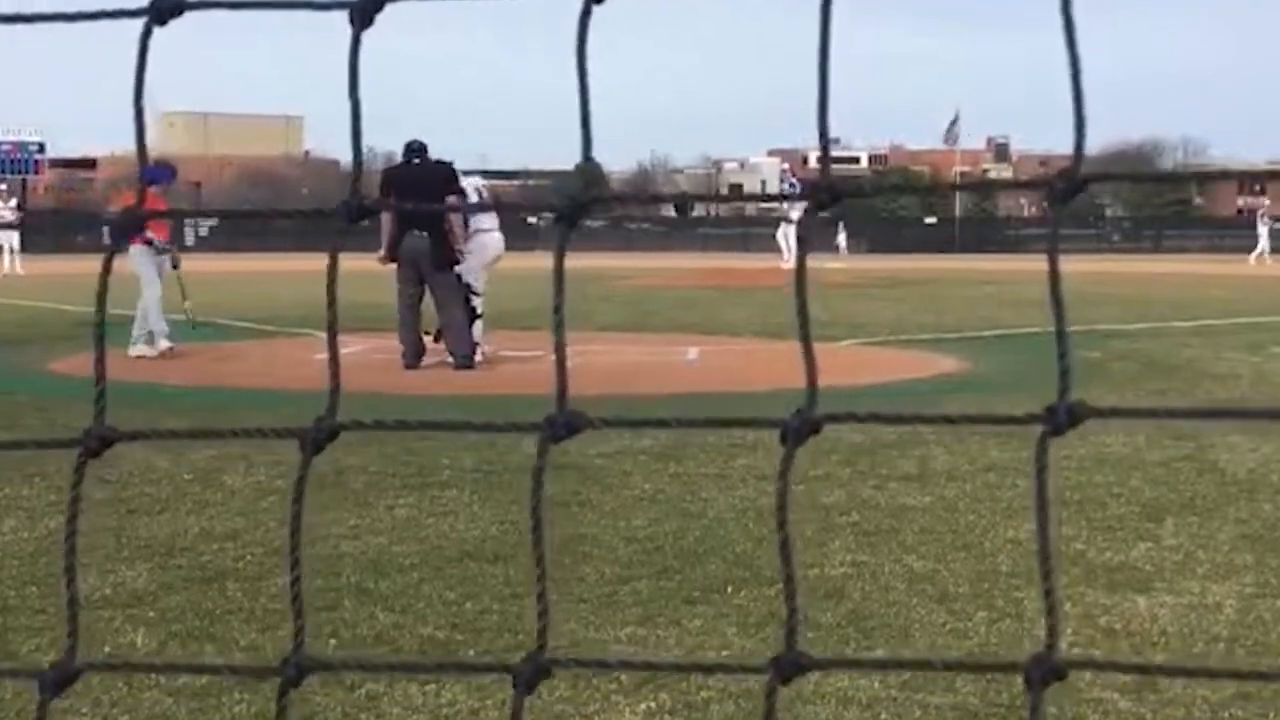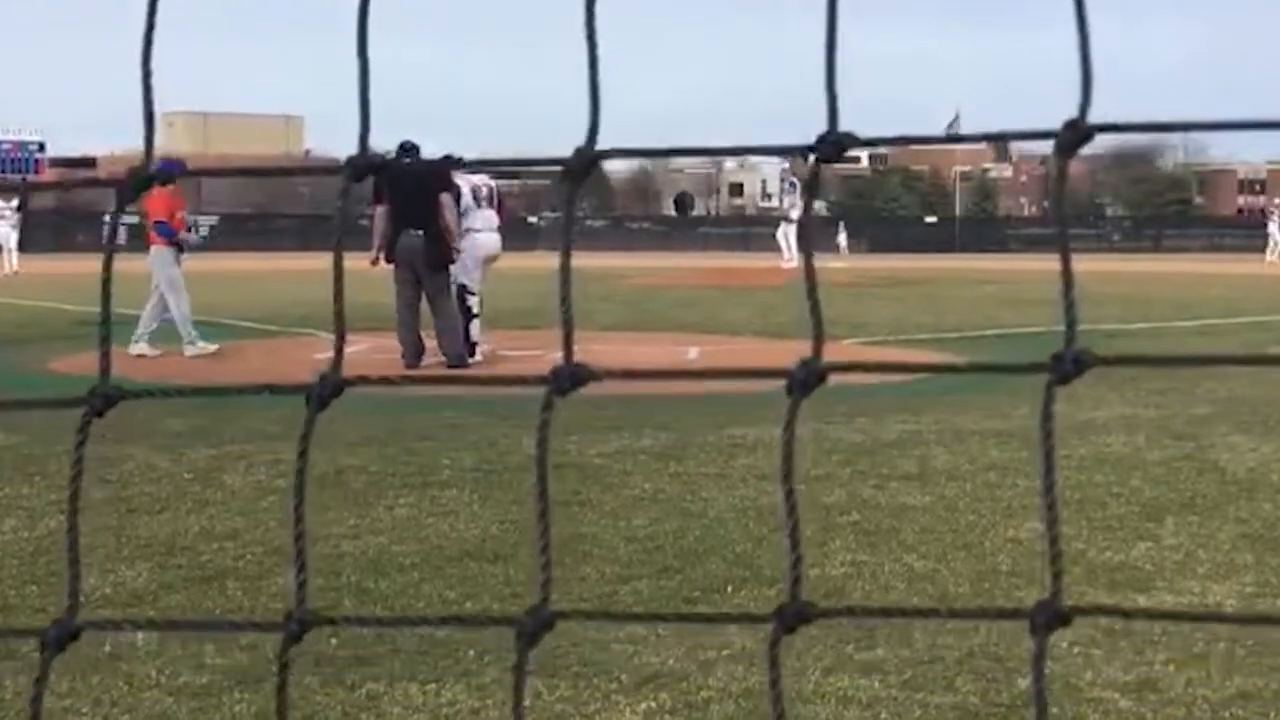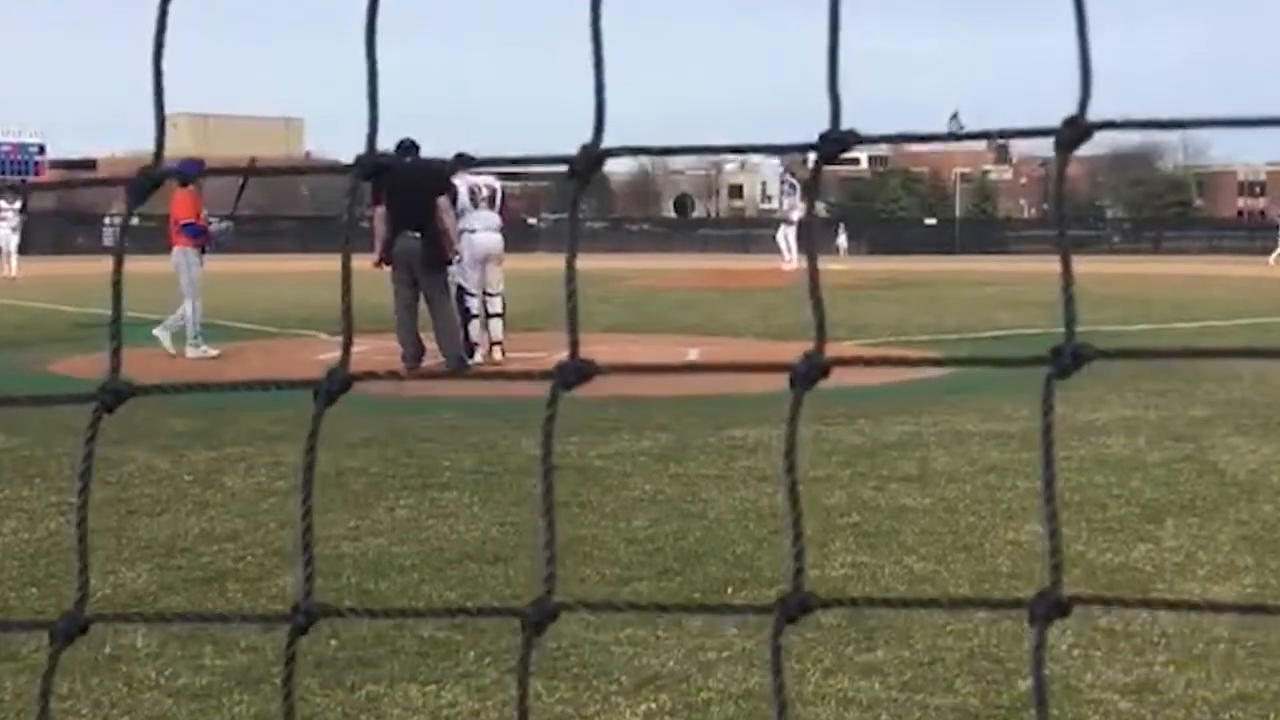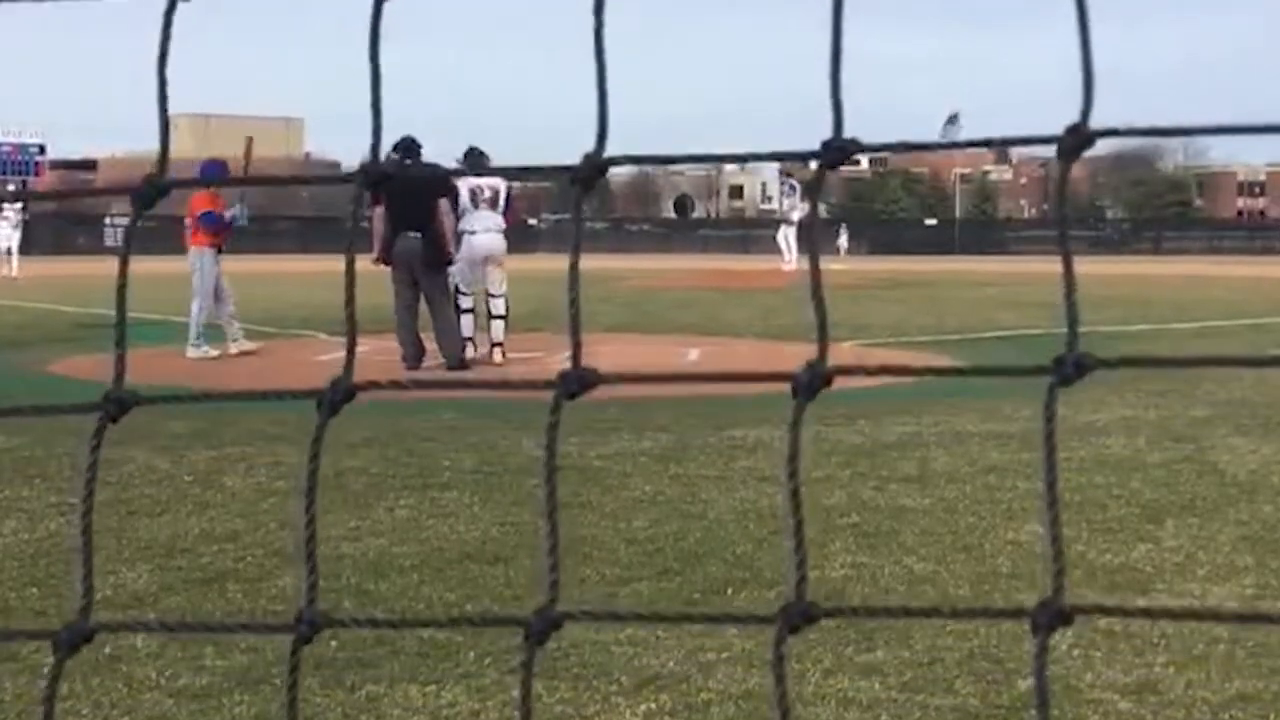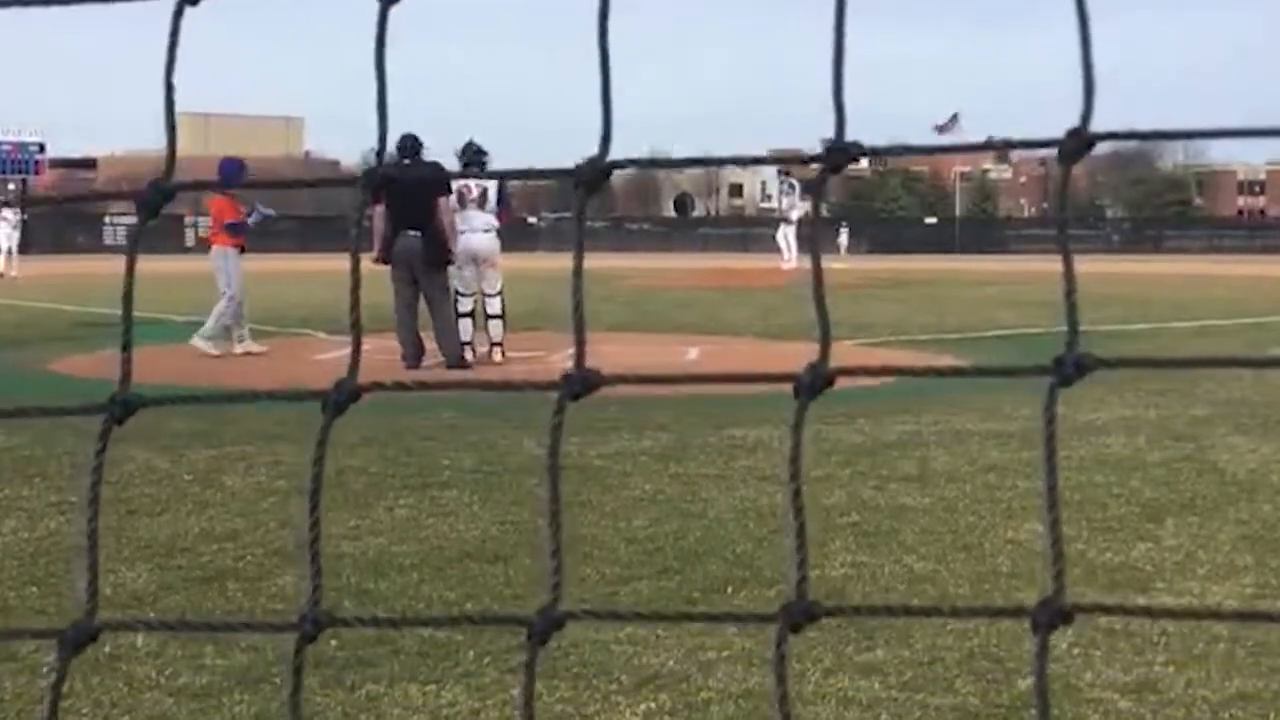
dt=0.3s
person 1, frame 1
left shoulder: (391, 174)
right shoulder: (444, 170)
left elbow: (387, 212)
right elbow: (453, 208)
left wrist: (384, 247)
right wrist: (459, 242)
left hip: (405, 243)
right hip: (434, 243)
left knee: (408, 303)
right knee: (450, 301)
left ankle: (412, 355)
right ankle: (463, 355)
person 1, frame 2
left shoulder: (385, 174)
right shoulder: (437, 169)
left elbow: (381, 214)
right elbow: (447, 205)
left wrist: (376, 248)
right wrist: (455, 239)
left hip: (401, 243)
right hip: (430, 241)
left knee: (406, 303)
right knee: (442, 301)
left ankle: (411, 355)
right ankle: (455, 354)
person 1, frame 3
left shoulder: (384, 175)
right shoulder: (435, 170)
left elbow: (380, 215)
right elbow: (444, 208)
left wrist: (378, 250)
right wrist: (454, 243)
left hip: (398, 244)
right hip: (427, 244)
left knee: (404, 304)
right knee: (441, 303)
left ankle: (411, 357)
right ankle: (454, 357)
person 1, frame 4
left shoulder: (385, 176)
right shoulder: (435, 172)
left elbow: (379, 215)
right elbow: (444, 211)
left wrist: (377, 249)
right wrist: (451, 245)
left hip: (398, 245)
right hip: (427, 245)
left knee: (405, 305)
right knee: (441, 303)
left ankle: (412, 357)
right ankle: (454, 357)
person 1, frame 5
left shoulder: (384, 175)
right shoulder: (435, 171)
left elbow: (379, 213)
right elbow: (444, 209)
left wrist: (377, 248)
right wrist: (451, 243)
left hip: (398, 244)
right hip: (427, 243)
left knee: (404, 304)
right knee: (440, 302)
left ankle: (411, 356)
right ankle: (453, 356)
person 2, frame 1
right shoulder: (477, 182)
left hip: (480, 240)
right hip: (496, 238)
left knee: (471, 293)
right knee: (469, 288)
left ankle: (473, 348)
right ankle: (475, 342)
person 2, frame 2
left shoulder: (455, 183)
right shoulder: (488, 181)
right elbow: (498, 212)
left hip: (474, 239)
right hip: (494, 238)
left knee: (467, 292)
right knee: (472, 288)
left ankle: (473, 349)
right ankle: (474, 340)
person 2, frame 3
left shoulder: (456, 183)
right shoulder: (494, 182)
right elbow: (502, 214)
left hip: (471, 239)
right hip: (495, 238)
left knee: (467, 294)
right knee: (494, 294)
left ankle: (473, 350)
right ankle: (496, 347)
person 2, frame 4
left shoulder: (459, 184)
right shoulder: (502, 183)
right elbow: (507, 217)
left hip: (472, 240)
right hip: (497, 239)
left knee: (463, 292)
right knee: (497, 294)
left ankle: (468, 344)
right ankle: (497, 349)
person 2, frame 5
left shoulder: (452, 183)
right shoulder: (494, 182)
right elbow: (502, 215)
left hip: (462, 240)
right hip: (487, 238)
left knee: (464, 296)
right knee: (493, 294)
left ankle: (466, 349)
right ankle: (496, 349)
person 3, frame 1
left shoulder: (163, 200)
right shoulder: (138, 197)
left wrist: (171, 249)
right wrist: (150, 236)
left hip: (159, 253)
right hip: (141, 251)
left knee: (151, 295)
right knee: (153, 292)
left ankle: (138, 343)
right ankle: (160, 339)
person 3, frame 2
left shoulder: (175, 197)
right shoulder: (159, 197)
right elbow: (159, 228)
left wrist: (189, 238)
right wrist: (184, 237)
left hip: (172, 253)
right hip: (163, 253)
left knee: (158, 300)
right knee: (178, 297)
left ankle: (139, 342)
right ankle: (192, 342)
person 3, frame 3
left shoulder: (192, 196)
right shoulder: (184, 198)
right elbow: (189, 229)
left wrist: (211, 231)
right wrist: (212, 230)
left hip: (193, 253)
right hip: (186, 253)
left knee: (192, 300)
right knee: (194, 301)
left ankle: (166, 330)
right ankle: (194, 346)
person 3, frame 4
left shoulder: (215, 198)
right shoulder: (201, 197)
left elbow: (221, 224)
right elbow: (210, 221)
left wrist: (233, 216)
right wrist: (231, 214)
left hip: (212, 253)
right hip: (203, 253)
left knee: (223, 298)
right knee: (202, 300)
left ankle: (236, 341)
right ankle: (195, 345)
person 3, frame 5
left shoulder: (231, 198)
right shoulder: (225, 200)
left elbow: (246, 214)
right elbow: (235, 229)
left wrist: (260, 213)
right wrist: (252, 220)
left hip: (229, 252)
right hip: (225, 251)
left knee: (237, 297)
right knee: (230, 297)
left ankle: (242, 341)
right ankle: (204, 336)
